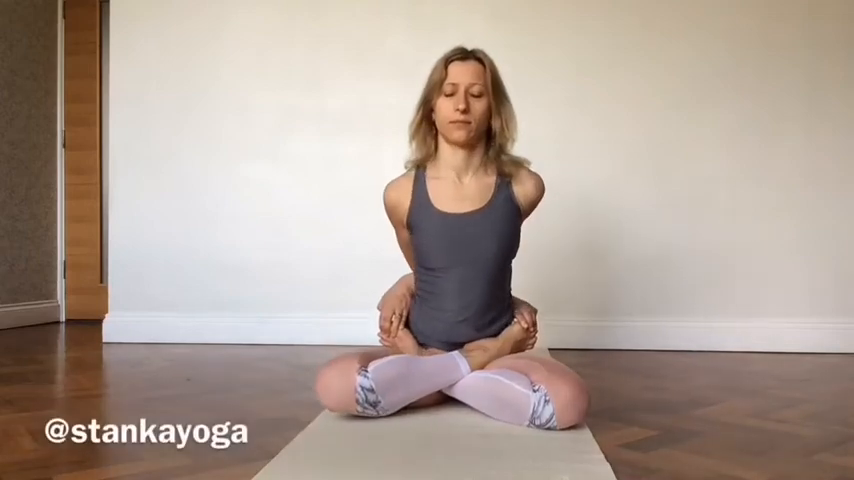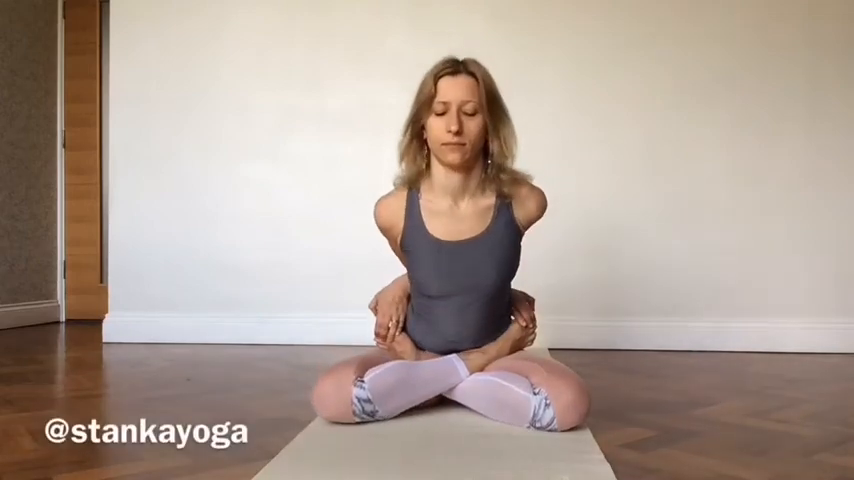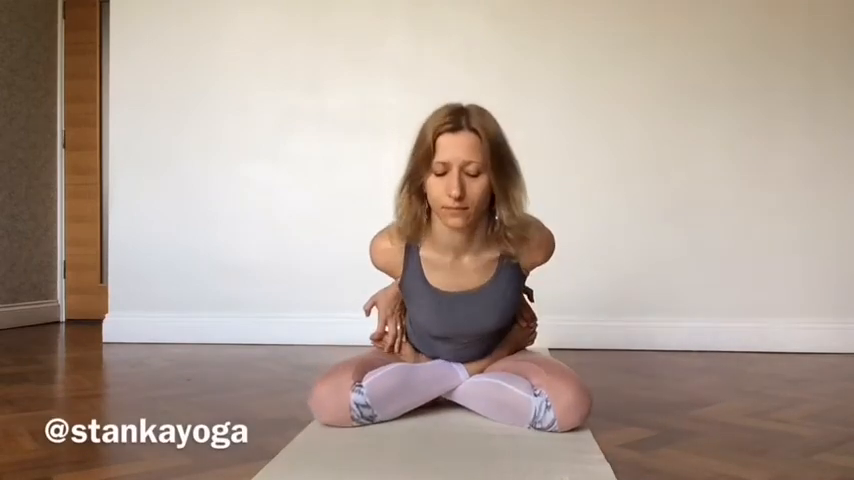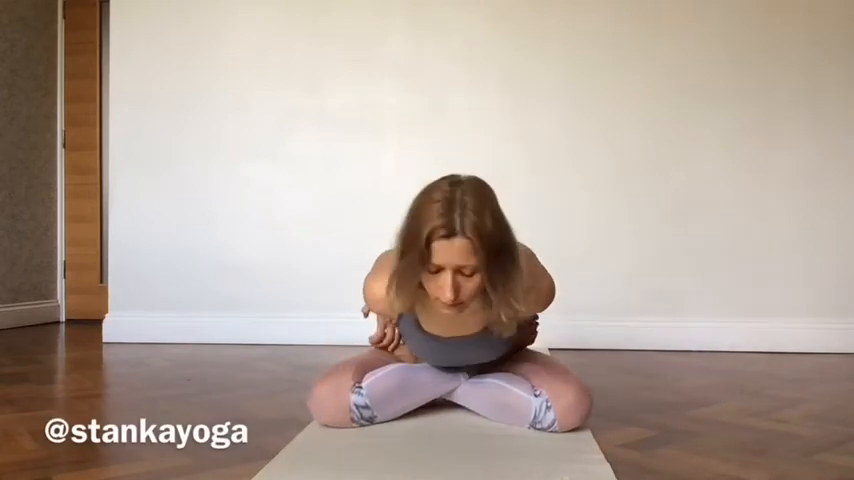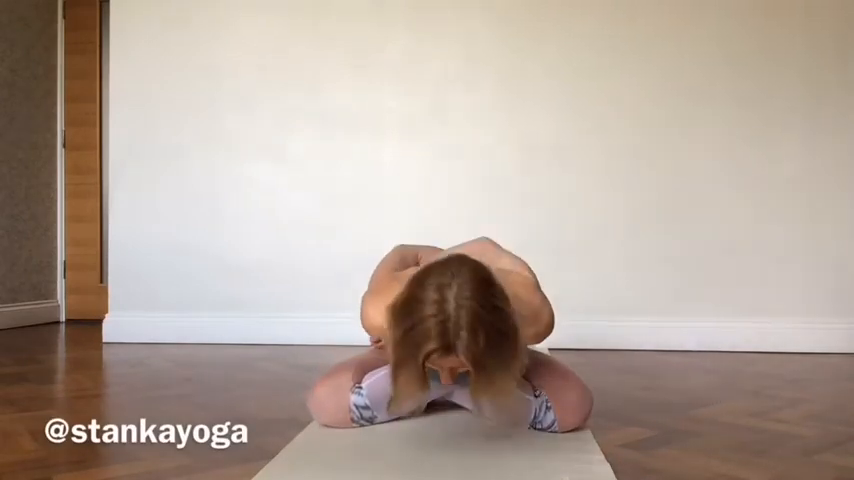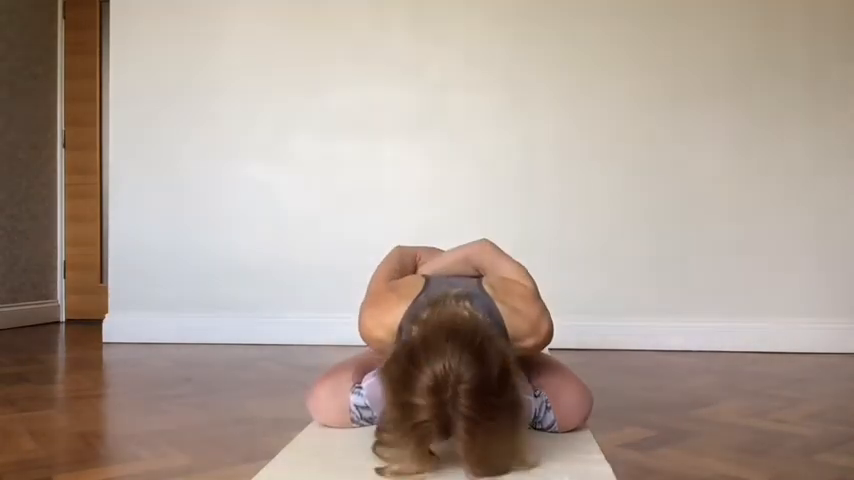
dt=0.5s
person 1, frame 1
left shoulder: (524, 187)
right shoulder: (401, 193)
left hip: (496, 347)
right hip: (421, 345)
left knee: (569, 402)
right knee: (332, 386)
left ankle: (425, 375)
right ankle: (468, 367)
person 1, frame 2
left shoulder: (524, 202)
right shoulder: (393, 210)
left hip: (494, 353)
right hip: (416, 352)
left knee: (570, 404)
right knee: (328, 397)
left ankle: (426, 378)
right ankle: (468, 371)
person 1, frame 3
left shoulder: (531, 243)
right shoulder: (391, 248)
left hip: (495, 358)
right hip: (414, 355)
left knee: (571, 405)
right knee: (326, 400)
right ankle: (462, 377)
person 1, frame 4
left shoulder: (531, 287)
right shoulder: (383, 289)
left hip: (496, 366)
right hip: (416, 362)
left knee: (573, 407)
right knee: (325, 402)
left ankle: (441, 388)
person 1, frame 5
left shoulder: (532, 315)
right shoulder: (380, 312)
left elbow: (484, 249)
right elbow: (402, 254)
right hip: (409, 362)
left knee: (573, 407)
right knee: (325, 403)
person 1, frame 6
left shoulder: (531, 328)
right shoulder: (380, 323)
left elbow: (484, 252)
right elbow: (401, 257)
left knee: (573, 407)
right knee: (324, 403)
